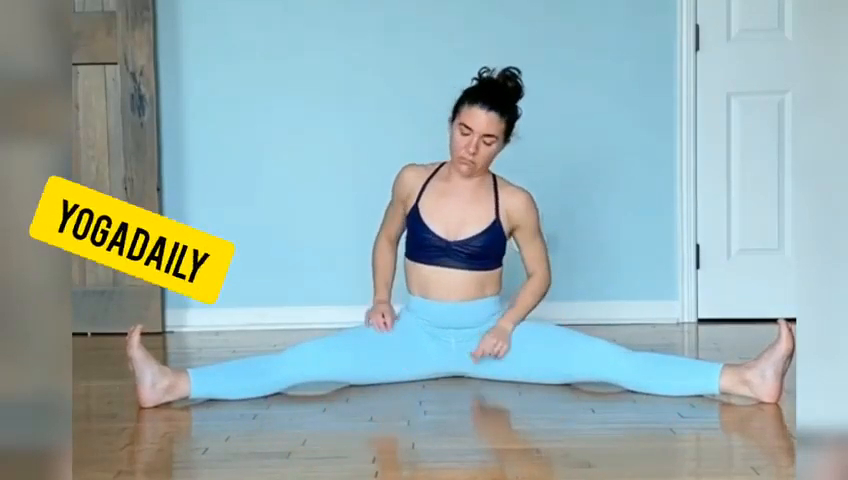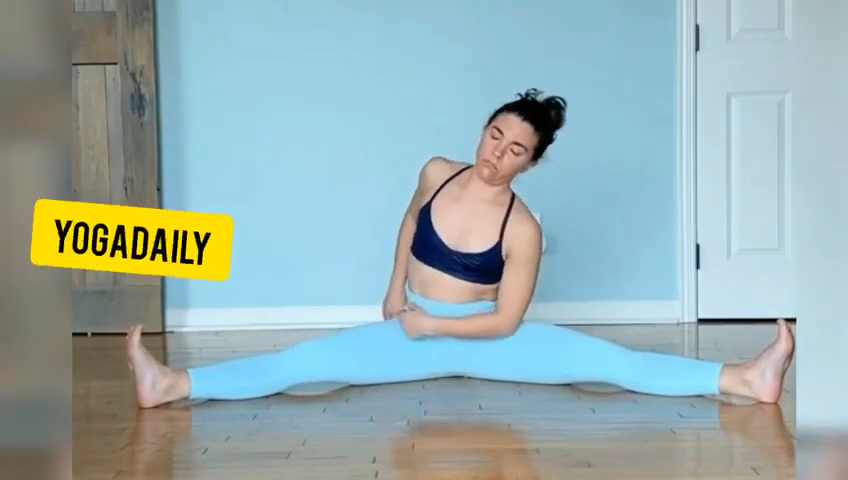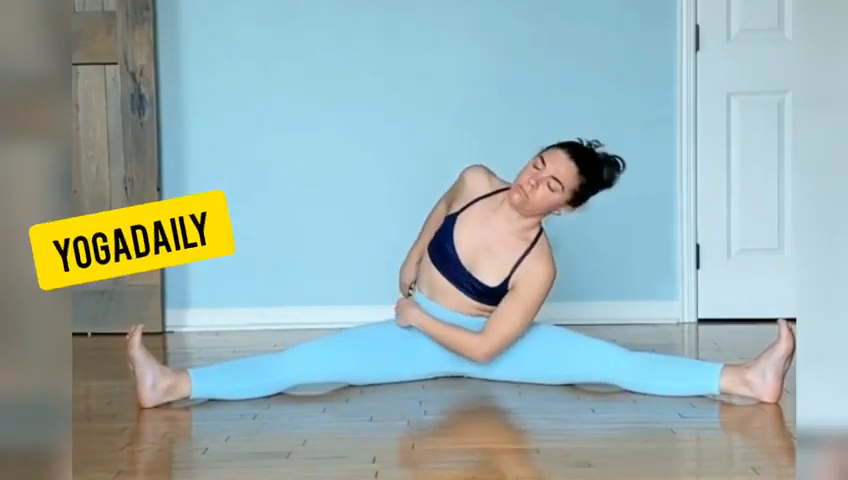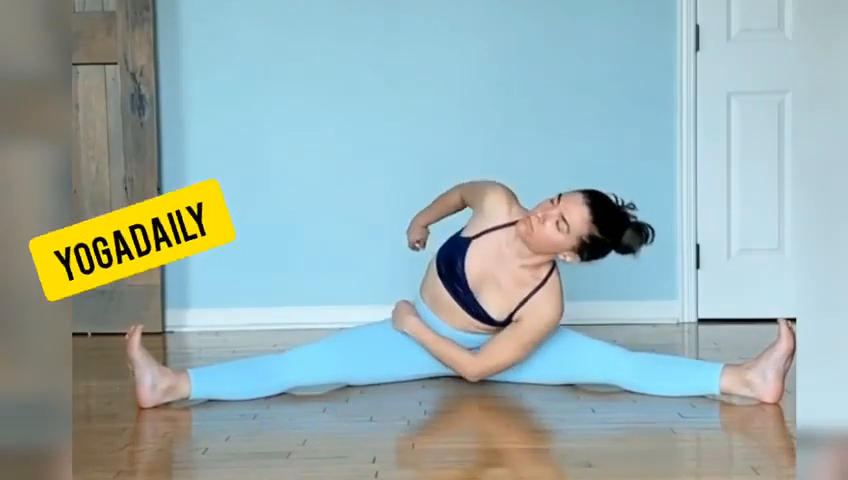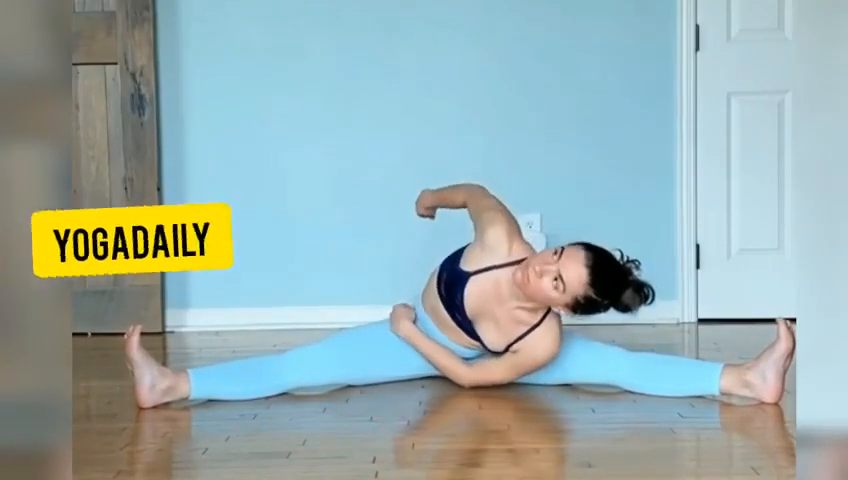
dt=0.5s
person 1, frame 1
left shoulder: (514, 202)
right shoulder: (412, 180)
left elbow: (540, 275)
right elbow: (385, 241)
left wrist: (509, 324)
right wrist: (380, 298)
left hip: (489, 333)
right hip: (416, 332)
left knee: (603, 360)
right knee: (302, 363)
left ankle: (742, 379)
right ankle: (175, 384)
person 1, frame 2
left shoulder: (522, 227)
right shoulder: (437, 171)
left elbow: (507, 322)
left wrist: (432, 325)
right wrist: (396, 286)
left hip: (484, 339)
right hip: (416, 332)
left knee: (605, 360)
right knee: (302, 362)
left ankle: (742, 378)
right ankle: (174, 383)
person 1, frame 3
left shoulder: (538, 264)
right shoulder: (477, 181)
left elbow: (486, 349)
left wrist: (418, 319)
right wrist: (412, 260)
left hip: (478, 347)
right hip: (417, 333)
left knee: (608, 362)
right knee: (303, 363)
left ankle: (743, 378)
right ankle: (177, 383)
person 1, frame 4
left shoulder: (546, 306)
right shoulder: (498, 204)
left elbow: (477, 367)
right elbow: (466, 188)
left wrist: (412, 325)
right wrist: (423, 216)
left hip: (473, 352)
right hip: (418, 333)
left knee: (611, 363)
right knee: (303, 364)
right ankle: (175, 384)
person 1, frame 5
left shoulder: (544, 342)
right shoulder: (500, 238)
left elbow: (470, 377)
right elbow: (476, 191)
left wrist: (408, 333)
right wrist: (430, 197)
left hip: (466, 358)
right hip: (414, 332)
left knee: (614, 366)
right knee: (302, 366)
right ankle: (174, 384)
